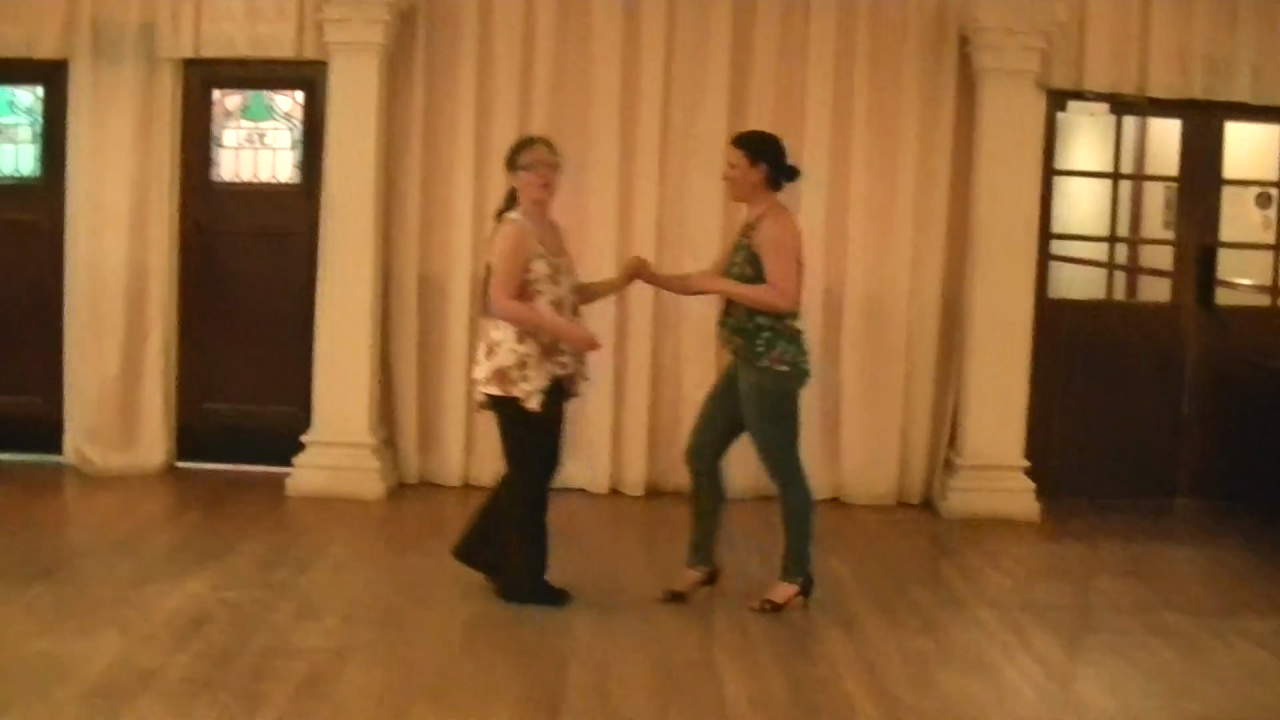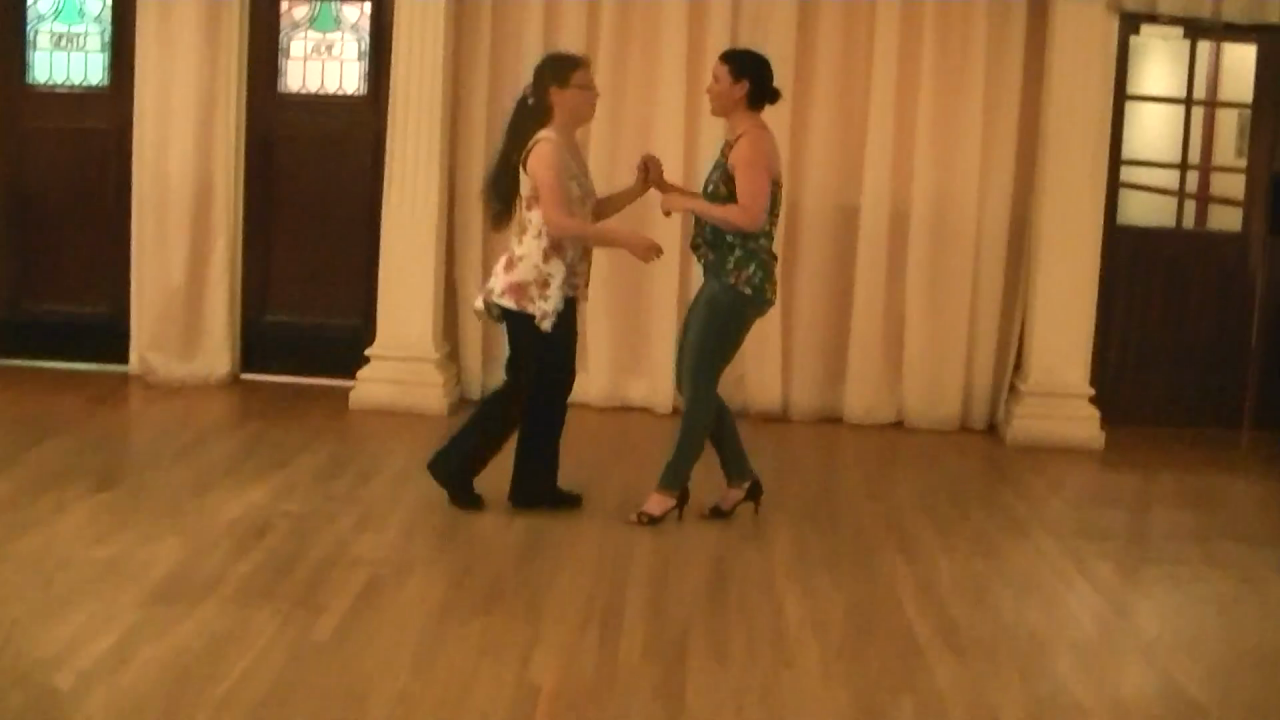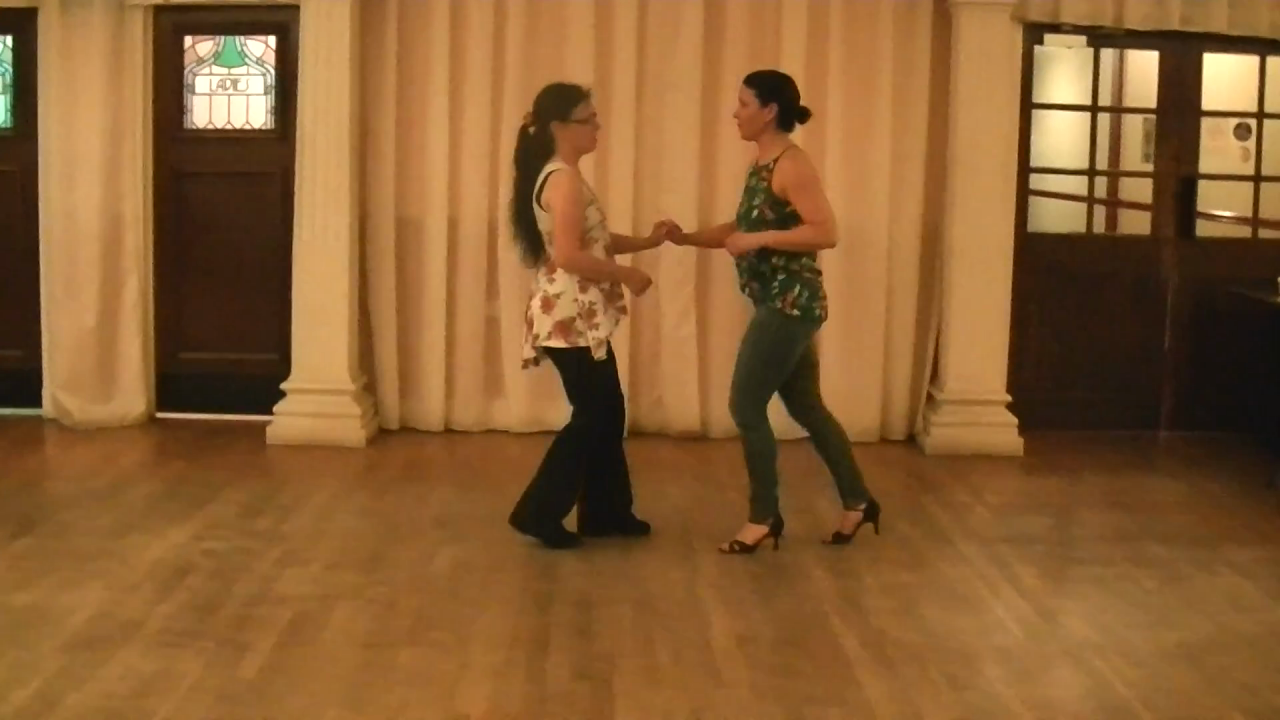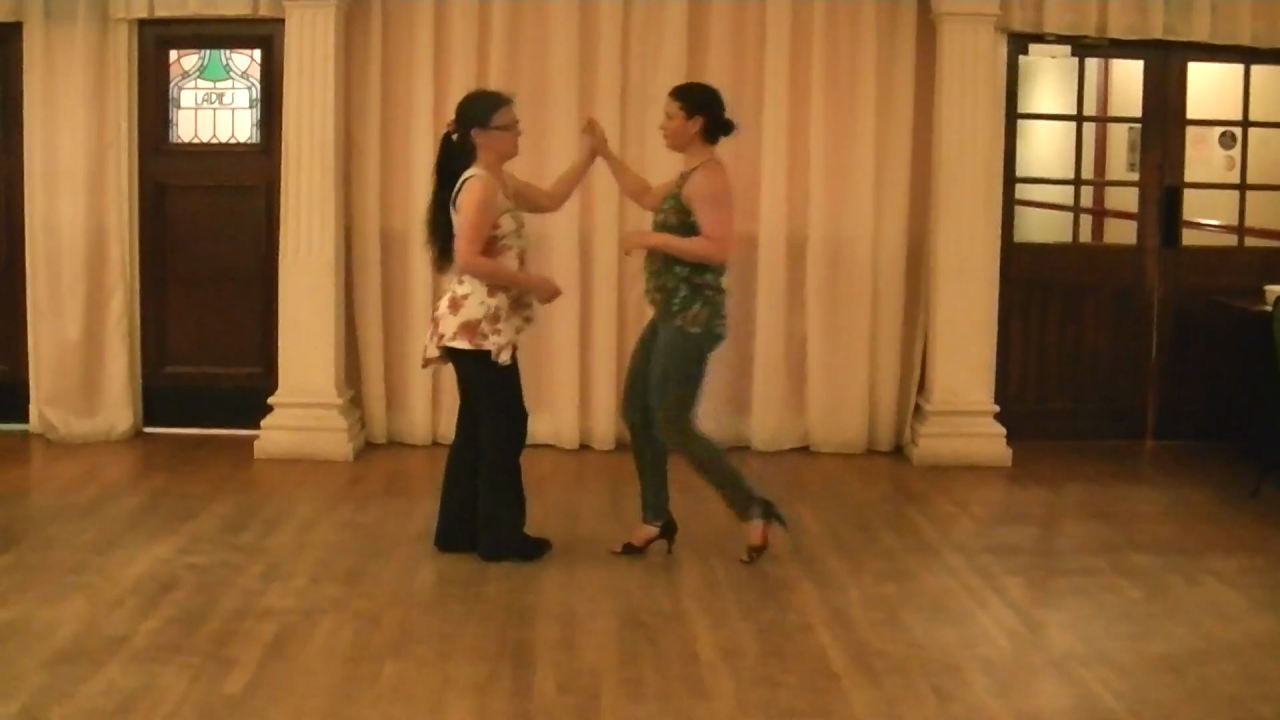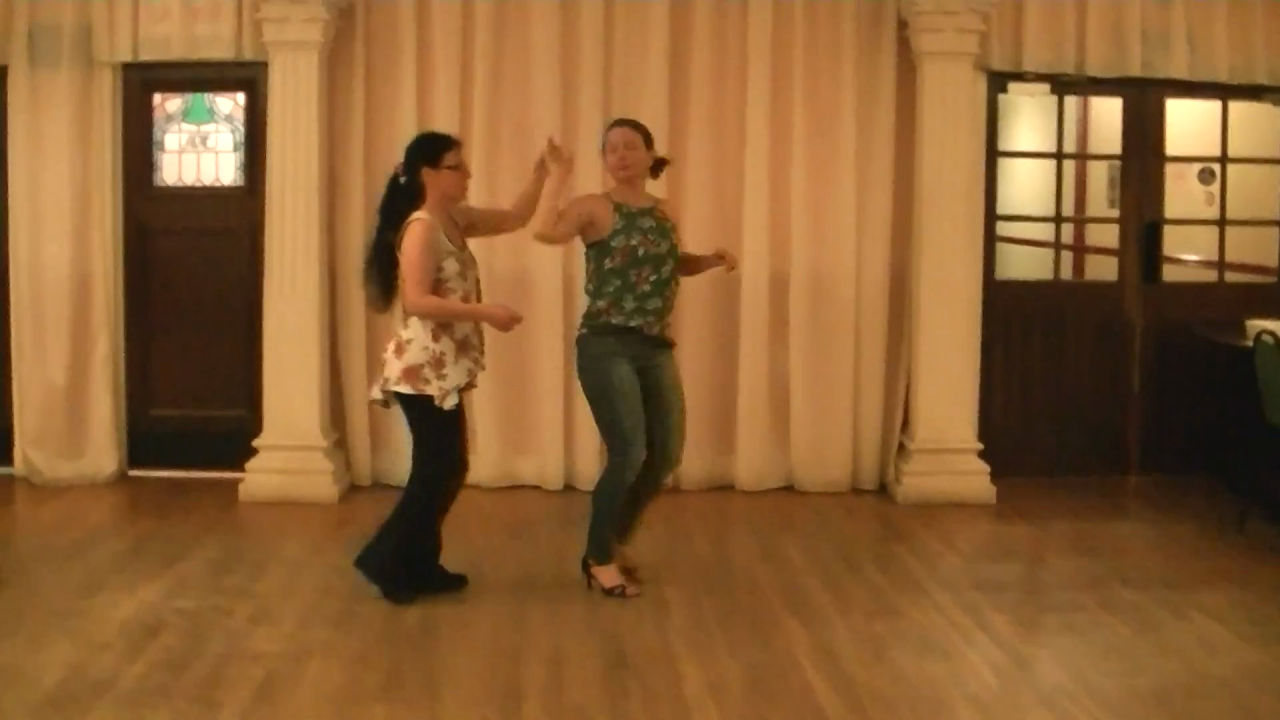
dt=1s
person 1, frame 1
left shoulder: (777, 225)
right shoulder: (752, 223)
left elbow: (784, 298)
right elbow: (713, 279)
left wrist: (719, 284)
right wrist: (654, 279)
left hip: (774, 364)
right hip: (747, 362)
left knee: (783, 470)
right knee: (700, 455)
left ankle: (796, 575)
right ankle: (701, 562)
person 1, frame 2
left shoulder: (753, 143)
right shoulder: (740, 141)
left elbow: (749, 218)
left wrist: (688, 203)
right wrist: (665, 186)
left hip: (741, 282)
right hip: (724, 280)
left knee: (697, 386)
right knee: (694, 382)
left ankle: (672, 488)
right ankle: (741, 479)
person 1, frame 3
left shoulder: (792, 165)
right shoulder: (762, 164)
left elbow: (825, 233)
right elbow: (746, 233)
left wrist: (758, 238)
right wrist: (688, 238)
left hip: (790, 304)
right hip: (776, 304)
left knee: (745, 406)
right knee: (806, 408)
left ankle: (764, 517)
right ankle: (856, 502)
person 1, frame 4
left shoulder: (708, 178)
right shoulder: (691, 175)
left elbow: (718, 250)
right elbow: (650, 198)
left wrist: (651, 239)
right wrist: (606, 153)
left hip: (692, 319)
right hip: (674, 316)
left knee: (676, 426)
right knee: (637, 411)
left ankle: (754, 510)
right ankle: (656, 519)
person 1, frame 5
left shoulder: (665, 211)
right shoulder: (594, 208)
left elbow: (673, 265)
right elbow: (544, 232)
left wrist: (710, 259)
right wrist: (558, 177)
left hip: (654, 348)
right hip: (605, 347)
left knee: (665, 454)
right knee: (628, 455)
left ankle: (615, 538)
right ankle: (599, 556)
person 2, frame 1
left shoulder: (553, 229)
right shoulder: (513, 230)
left elbow: (562, 294)
right elbow: (502, 303)
left wrist: (619, 281)
right wrist: (567, 331)
left hip: (548, 368)
right hip: (515, 368)
left knee: (539, 464)
right knee: (530, 469)
left ankle: (482, 546)
right ankle: (522, 579)
person 2, frame 2
left shoulder: (569, 147)
right shoulder: (547, 148)
left elbow: (587, 213)
right elbow: (558, 222)
left wrist: (637, 189)
right wrist: (626, 239)
left hip: (558, 288)
right hip: (531, 286)
left knee: (555, 384)
right knee: (527, 384)
left ankle: (534, 484)
right ankle: (455, 466)
person 2, frame 3
left shoulder: (561, 176)
right shoulder: (562, 179)
left elbow: (591, 242)
right elbow: (570, 255)
left wrist: (647, 242)
right wrist: (627, 274)
left hip: (579, 316)
right hip: (570, 318)
left knee: (607, 411)
right knee: (593, 415)
left ankle: (606, 512)
right ankle: (538, 513)
person 2, frame 4
left shoulder: (499, 181)
right shoulder: (479, 185)
left elbow: (549, 199)
right elbow: (467, 259)
left wrist: (588, 153)
right wrist: (531, 282)
left hip: (485, 323)
right hip: (478, 324)
left knee: (477, 425)
right knee: (504, 425)
left ankle: (457, 528)
right ankle: (501, 535)
person 2, frame 5
left shoulder: (455, 220)
right shoulder: (421, 227)
left elbow: (515, 217)
right elbow: (416, 301)
left wrist: (541, 173)
right wrist: (484, 312)
left hip: (444, 368)
right hip: (424, 369)
left knee: (439, 469)
right knee: (442, 469)
left ankle: (417, 566)
right ankle: (384, 560)
